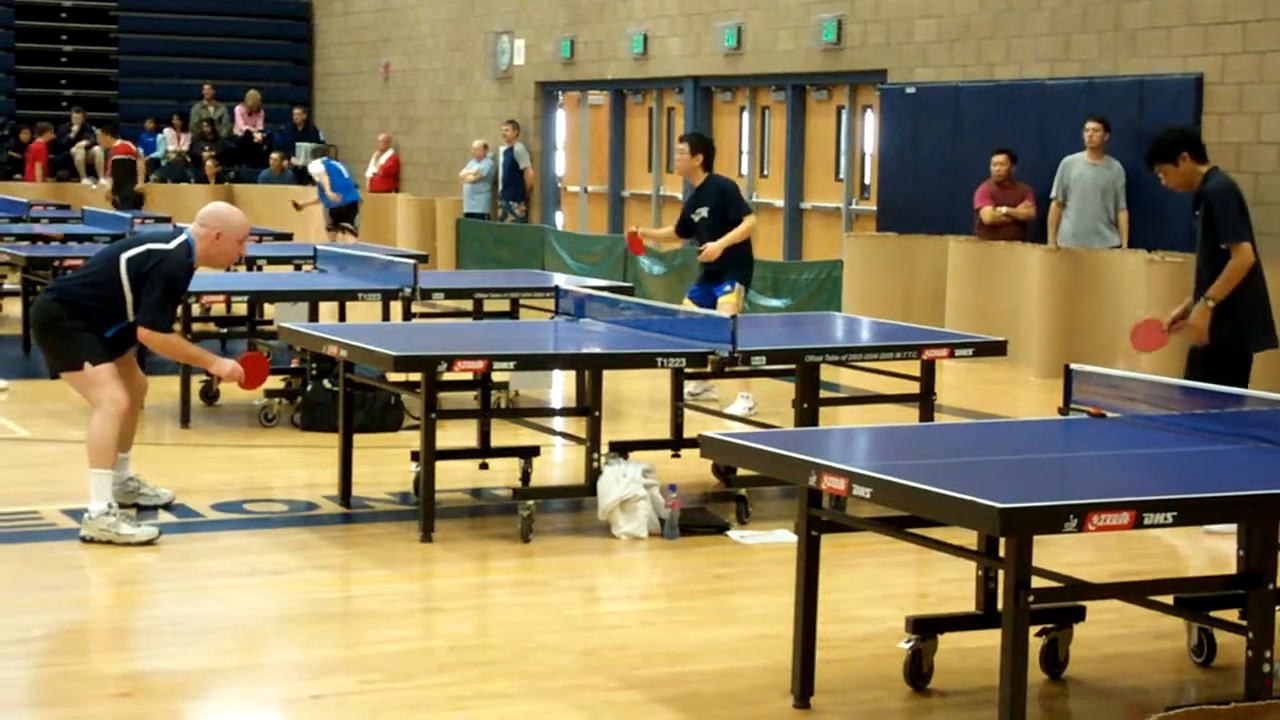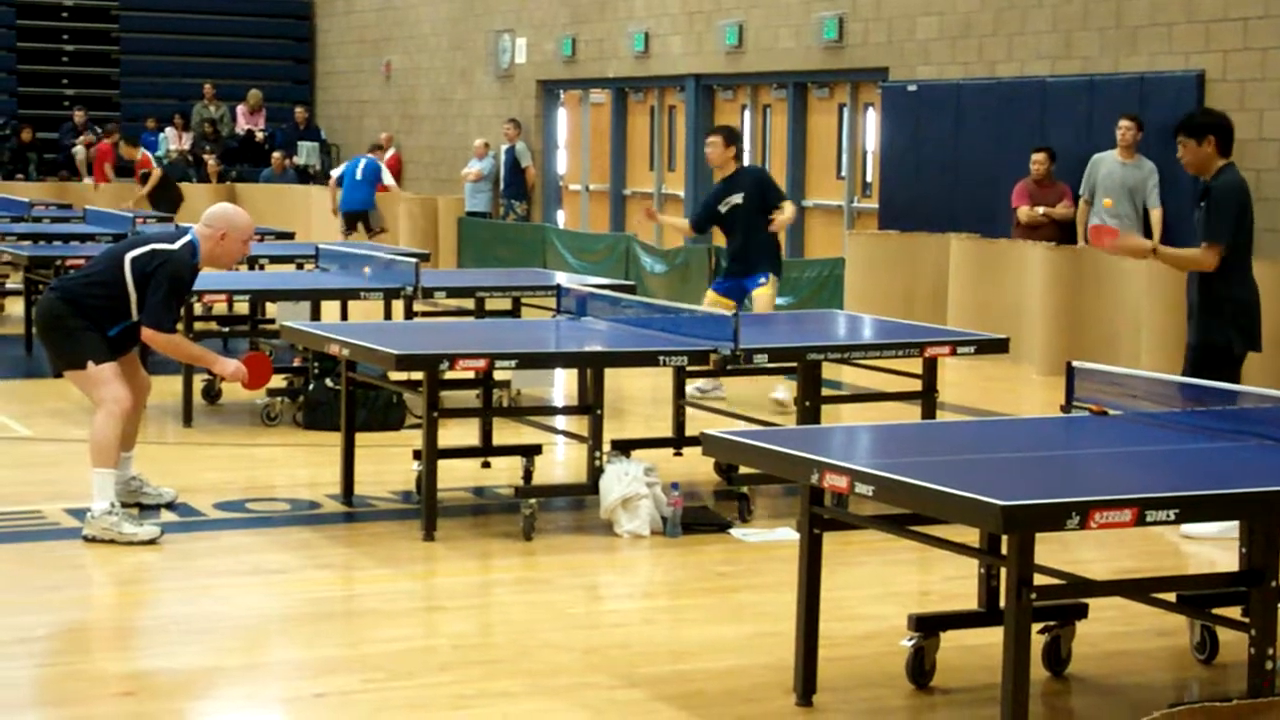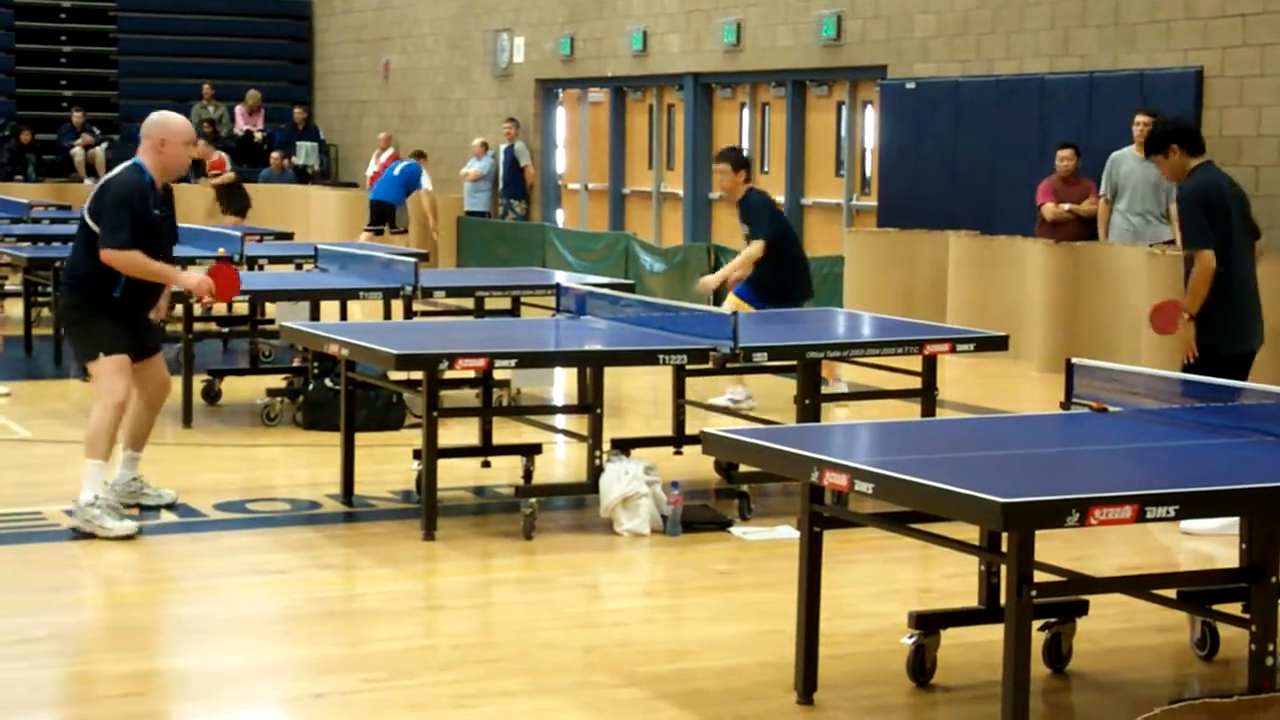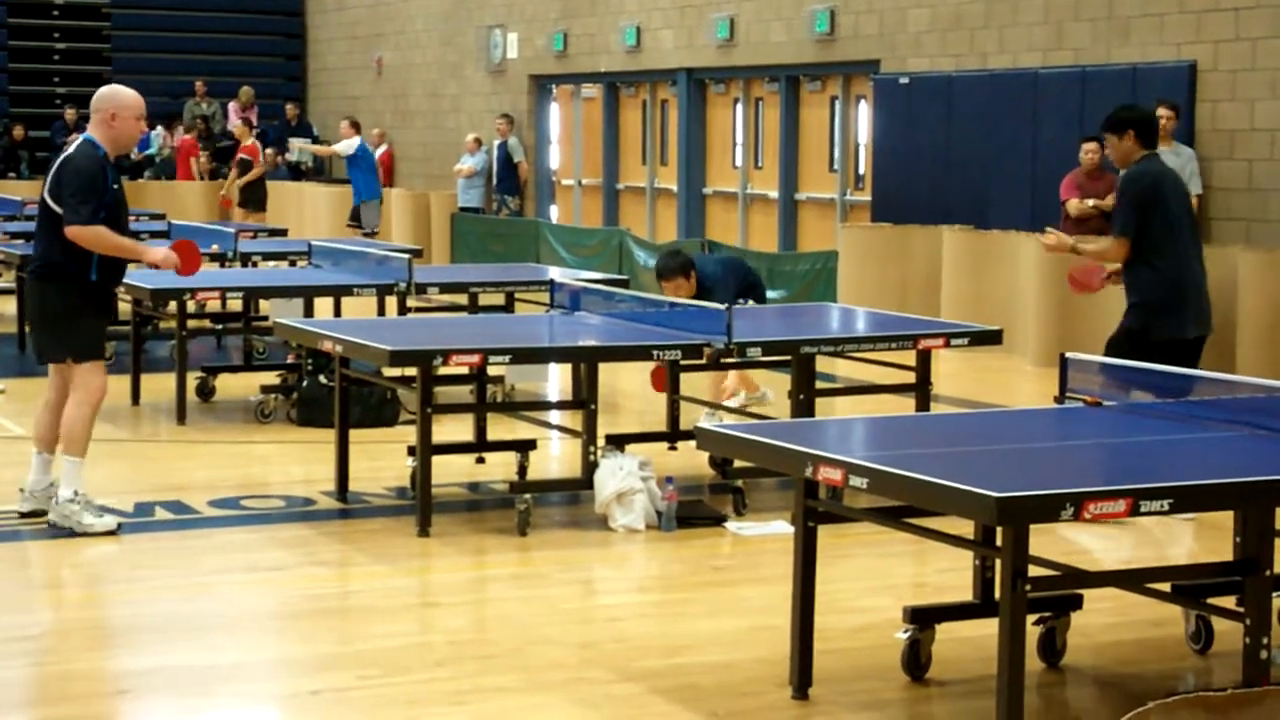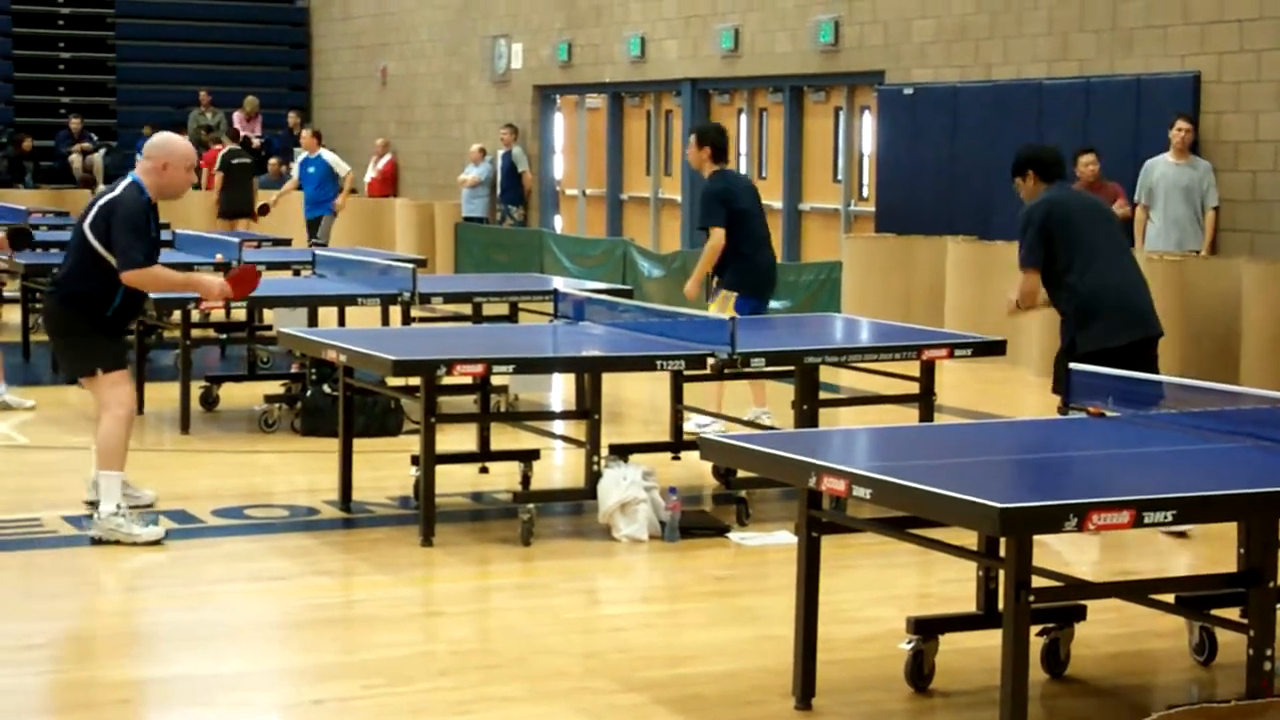
dt=0.7s
person 1, frame 1
left shoulder: (176, 251)
right shoulder: (171, 262)
left elbow: (148, 326)
right elbow: (151, 334)
right wrist: (212, 362)
left hip: (86, 318)
right hip: (61, 317)
left knee: (134, 390)
right knee: (112, 401)
left ankle: (121, 483)
right ankle: (100, 514)
person 1, frame 2
left shoulder: (181, 251)
right shoulder: (175, 263)
right elbow: (155, 334)
right wrist: (216, 362)
left hip: (89, 316)
right hip: (66, 316)
left knee: (137, 388)
right knee: (115, 400)
left ankle: (124, 482)
right ankle: (102, 513)
person 1, frame 3
left shoulder: (159, 189)
right shoulder: (124, 186)
right elbow: (113, 253)
left wrist: (160, 292)
right wrist: (180, 278)
left hip: (129, 305)
right hip: (91, 303)
left knee: (156, 386)
right knee: (116, 393)
left ankle: (125, 482)
right ankle: (90, 501)
person 1, frame 4
left shoulder: (96, 161)
right shoulder: (83, 162)
right elbow: (79, 229)
left wrist: (138, 254)
right wrist: (145, 253)
left hip: (76, 291)
right hip: (64, 292)
left knee: (63, 388)
right knee: (90, 388)
left ankle: (38, 489)
right ankle: (68, 499)
person 1, frame 5
left shoulder: (141, 200)
right shoulder: (128, 204)
right elbow: (134, 273)
right wrist: (198, 284)
left hip: (101, 314)
right hip: (76, 316)
left knee: (122, 398)
right knee: (117, 404)
left ankle: (106, 482)
right ankle: (110, 515)
person 2, frame 1
left shoulder: (1219, 191)
right shoulder: (1207, 195)
left elbow: (1243, 257)
left wrist: (1206, 307)
right wrist: (1189, 308)
left hip: (1233, 324)
right hip: (1219, 323)
person 2, frame 2
left shoulder: (1227, 188)
right shoulder: (1216, 187)
left elbow: (1209, 259)
left wrist: (1151, 250)
right wrist: (1156, 250)
left hip: (1224, 322)
right hip: (1213, 321)
person 2, frame 3
left shoulder: (1193, 191)
right shoulder: (1229, 186)
left elbow: (1205, 262)
right elbow: (1251, 250)
left wrist: (1189, 317)
left hip: (1218, 326)
right hip: (1243, 322)
person 2, frame 4
left shoulder: (1135, 179)
right shoulder: (1170, 178)
left elbow: (1117, 250)
left wrist: (1071, 246)
right wrist: (1125, 271)
left hip: (1155, 309)
right hip: (1192, 310)
person 2, frame 5
left shoulder: (1036, 211)
right shoulder: (1097, 204)
left elbow: (1030, 286)
left wrist: (1019, 304)
left hip: (1091, 325)
right hip: (1139, 318)
person 3, frame 1
left shoulder: (723, 187)
right shoulder: (693, 199)
left elbow: (750, 222)
right elbow: (678, 233)
left wrist: (721, 244)
right wrist: (646, 234)
left hip: (733, 271)
right hip: (709, 274)
left ankle: (745, 398)
right ankle: (702, 385)
person 3, frame 2
left shoulder: (756, 176)
right shoulder: (716, 194)
left elbow: (786, 205)
right elbow: (692, 228)
left wrist: (786, 217)
right wrist: (659, 218)
left hip: (763, 265)
right hip: (734, 268)
left ankle: (780, 386)
right ankle: (712, 382)
person 3, frame 3
left shoulder: (757, 204)
right shoulder: (743, 204)
left elbow: (757, 249)
left wrist: (719, 276)
right wrist: (740, 272)
left hip: (792, 281)
right hip: (764, 278)
left ankle: (834, 383)
right ankle: (739, 393)
person 3, frame 4
left shoulder: (714, 286)
right shoulder: (675, 284)
left wrist: (732, 377)
left hip: (748, 294)
left ankle: (712, 414)
right ankle: (754, 392)
person 3, frame 5
left shoulder: (713, 189)
right shoulder: (742, 182)
left elbow: (717, 241)
left wrist: (695, 280)
left hip: (739, 278)
right hip: (763, 274)
left ankle: (712, 417)
right ankle: (761, 411)
